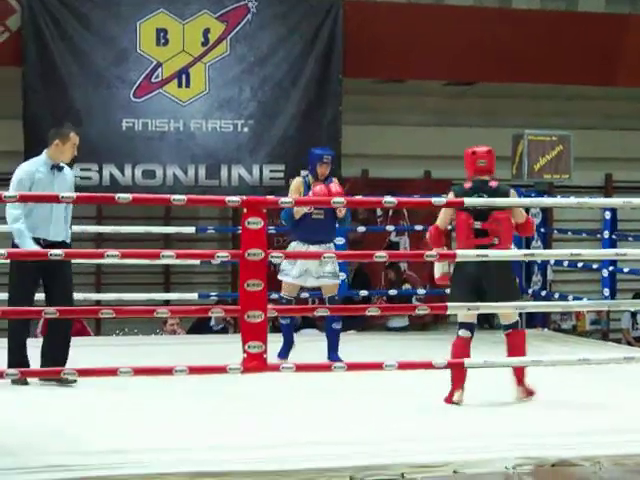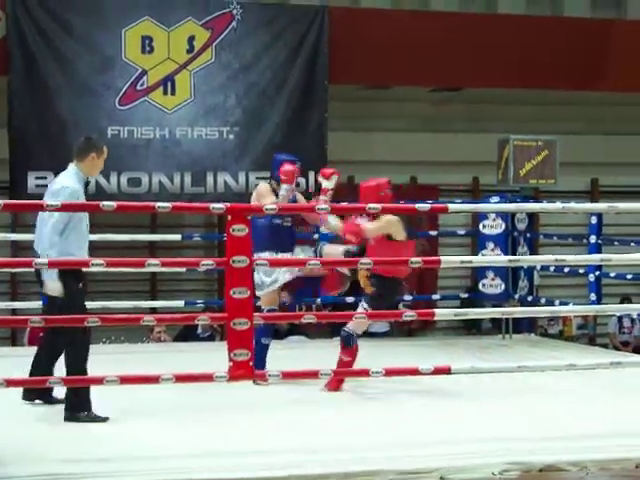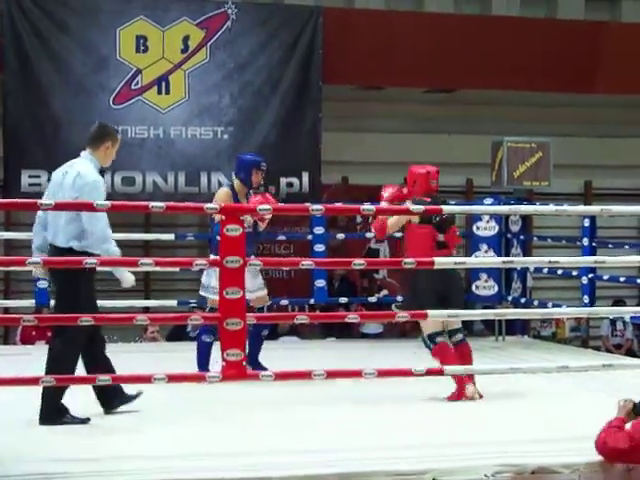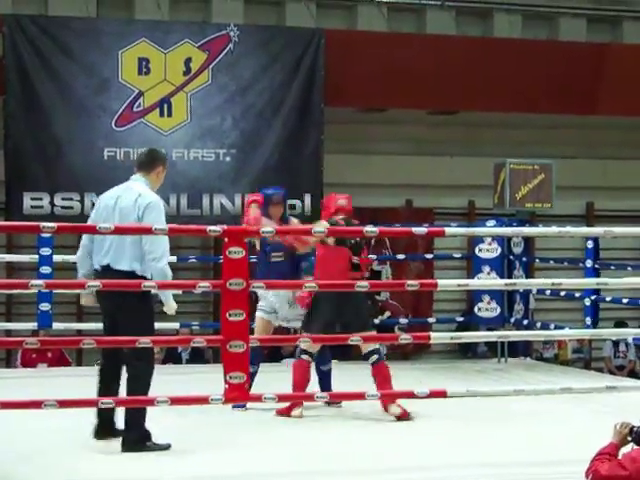
dt=1s
person 1, frame 1
left shoulder: (68, 175)
right shoulder: (27, 171)
right elbow: (14, 212)
left wrist: (65, 242)
right wrist: (28, 245)
left hip: (57, 248)
right hip: (28, 249)
left knee: (63, 307)
right knee: (21, 308)
left ankle: (53, 367)
right ankle: (18, 368)
person 1, frame 2
left shoulder: (72, 184)
right shoulder: (68, 187)
right elbow: (49, 233)
right wrist: (51, 277)
left hip: (67, 268)
right hip: (58, 270)
left knee: (60, 329)
right knee: (76, 332)
left ankle: (38, 387)
right ankle: (78, 406)
person 1, frame 3
left shoulder: (64, 170)
right shoulder: (91, 179)
left elbow: (42, 217)
right elbow: (99, 231)
left wrist: (40, 256)
right wrist: (120, 271)
left hip: (59, 257)
right hip: (75, 261)
left knee: (89, 330)
right knee: (70, 334)
left ankle: (110, 395)
right ankle: (51, 409)
person 1, frame 4
left shoulder: (107, 196)
right shoulder: (150, 201)
left elbow: (86, 245)
right elbow: (156, 253)
left wrist: (85, 284)
right wrist: (167, 295)
left hip: (105, 282)
right hip: (131, 285)
left knee: (111, 354)
right knee: (140, 359)
left ankle: (105, 424)
right ankle: (135, 435)
person 2, frame 1
left shoulder: (458, 194)
right shoulder: (506, 194)
left elbow: (436, 233)
right elbow: (527, 229)
left wrist: (440, 262)
left hip: (468, 266)
right hip: (499, 265)
left knee: (464, 328)
right knee: (512, 326)
left ankle: (457, 389)
right ankle: (521, 385)
person 2, frame 2
left shoulder: (391, 220)
right shoulder: (376, 217)
left elbow: (358, 234)
right elbow: (358, 235)
left wrist: (329, 218)
left hip: (386, 285)
right hip: (376, 275)
left knee: (350, 331)
left ankle: (338, 378)
person 2, frame 3
left shoulder: (413, 206)
left elbow: (380, 231)
left wrist: (386, 202)
left hip: (423, 275)
right hip: (448, 274)
left knee: (432, 336)
right knee: (455, 331)
left ankle: (462, 382)
right ankle: (469, 385)
person 2, frame 4
left shoulder: (330, 226)
left hip: (325, 300)
right hip: (356, 299)
left knee: (305, 353)
right knee: (372, 352)
left ankle: (296, 405)
right ankle: (391, 405)
person 3, frame 1
left shoulder: (333, 184)
right shoulder: (299, 183)
left elbow: (343, 221)
right elbow: (286, 218)
left wrist: (341, 209)
right wrist: (304, 206)
left hip: (325, 249)
right hip: (300, 248)
left knee: (332, 302)
right knee: (286, 299)
left ankle: (333, 353)
right ankle: (287, 343)
person 3, frame 2
left shoulder: (296, 193)
right shoulder: (263, 189)
left elbow: (314, 219)
right elbow: (277, 216)
left wrist: (326, 192)
right wrist: (286, 190)
left hip: (291, 254)
right hip: (267, 258)
left knee: (328, 254)
right knee: (270, 311)
right ankle: (258, 368)
person 3, frame 3
left shoulder: (252, 196)
right shoulder: (225, 194)
right elbow: (219, 232)
left wrist: (262, 222)
right wrist: (245, 218)
left knee: (262, 310)
right knee: (214, 314)
left ankle: (252, 361)
right ankle: (202, 369)
person 3, frame 4
left shoulder: (293, 223)
right shoulder: (259, 223)
left elbow: (306, 251)
right wrist: (254, 215)
left hip: (295, 291)
right hip: (271, 293)
right knee: (258, 343)
left ankle: (326, 393)
